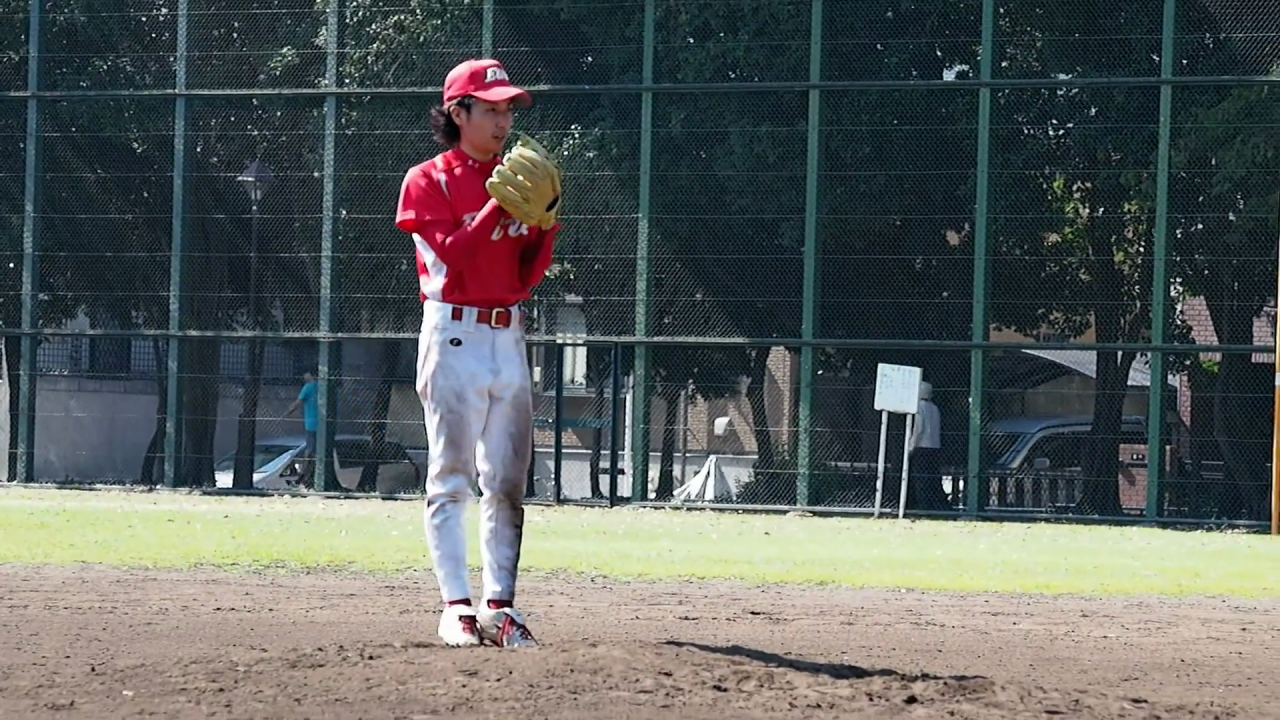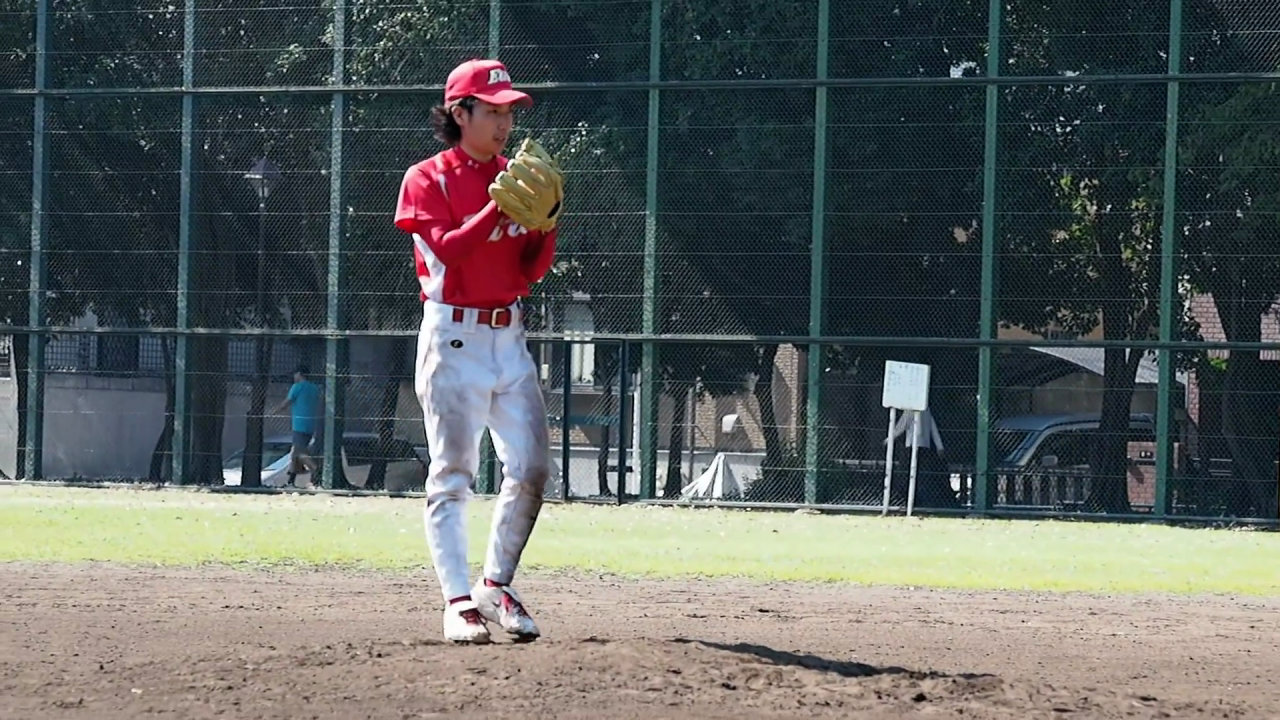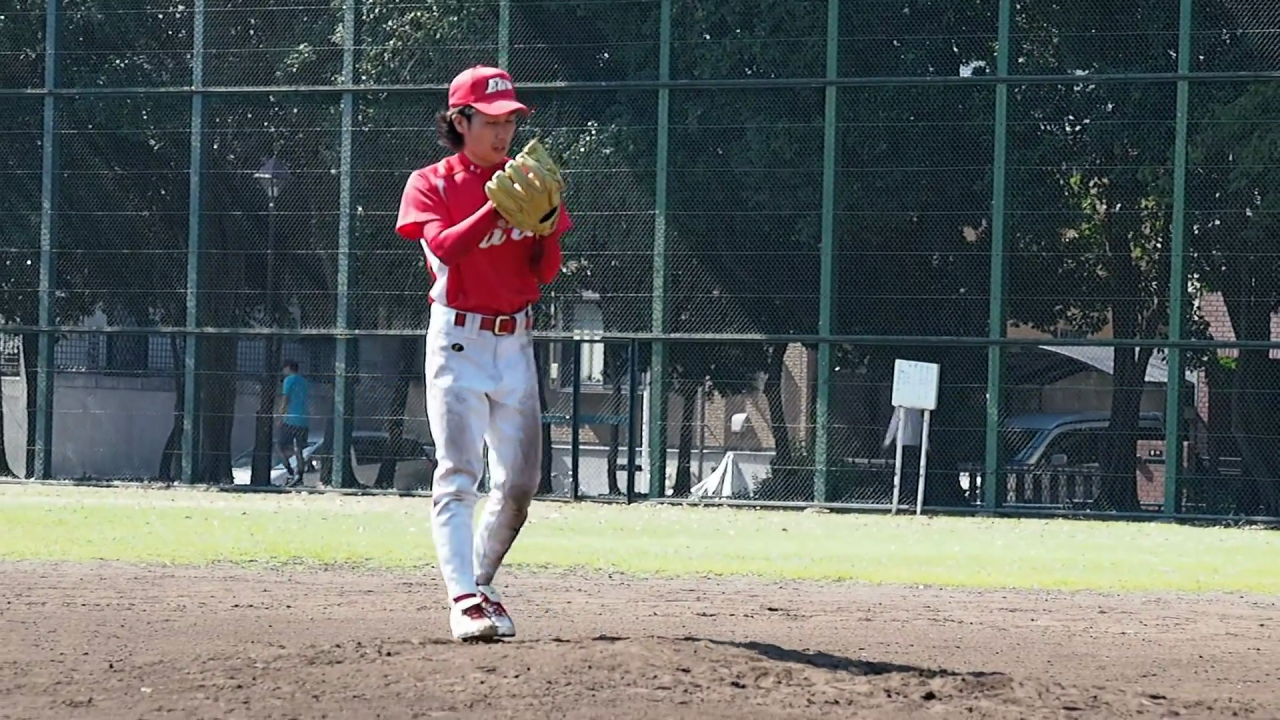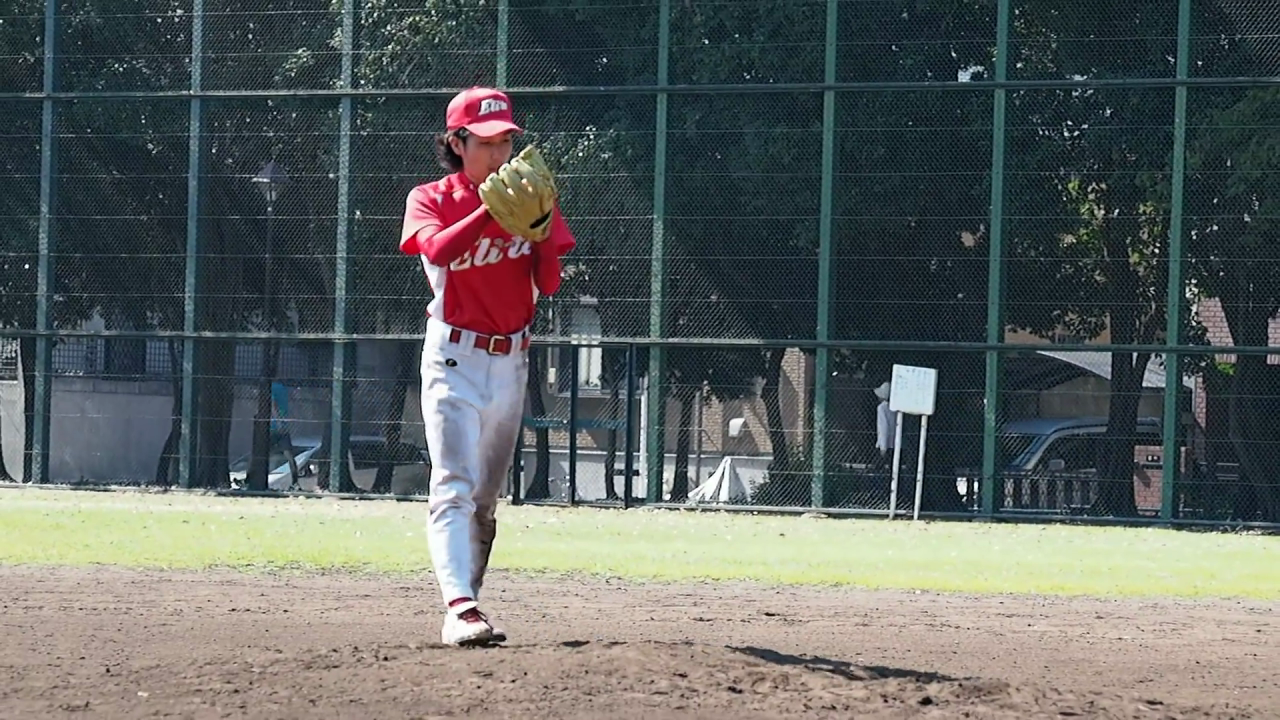
dt=0.2s
person 1, frame 1
left shoulder: (519, 180)
right shoulder: (428, 179)
left elbow: (529, 276)
right elbow: (453, 255)
left wrist: (546, 223)
right wrist: (499, 203)
left hip: (509, 337)
right hip: (455, 336)
left knee: (508, 481)
right knee: (451, 478)
left ankle: (499, 604)
right ankle: (457, 607)
person 1, frame 2
left shoulder: (518, 178)
right shoulder: (427, 179)
left elbow: (532, 272)
right elbow: (449, 251)
left wrist: (547, 223)
right wrist: (501, 204)
left hip: (508, 336)
right hip: (455, 337)
left knee: (531, 468)
right knee: (451, 476)
left ankle: (497, 585)
right ankle: (459, 602)
person 1, frame 3
right shoulder: (431, 183)
left elbow: (545, 273)
right elbow: (445, 249)
left wrist: (550, 228)
right wrist: (497, 204)
left hip: (514, 343)
right hip: (459, 341)
left knee: (519, 481)
right knee: (457, 478)
left ankle: (479, 581)
right ankle: (463, 600)
person 1, frame 4
right shoulder: (430, 199)
left elbow: (548, 285)
right elbow: (438, 252)
left wrist: (542, 233)
right wrist: (492, 206)
left hip: (511, 360)
right hip: (454, 357)
left knee: (486, 498)
right knee: (453, 487)
left ankle: (466, 601)
right ankle: (459, 605)
